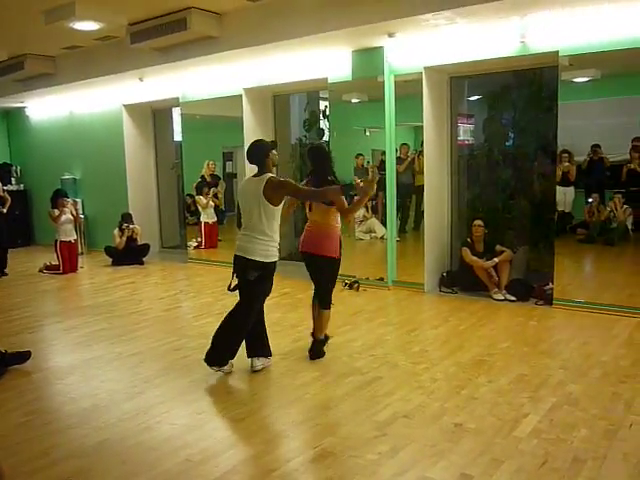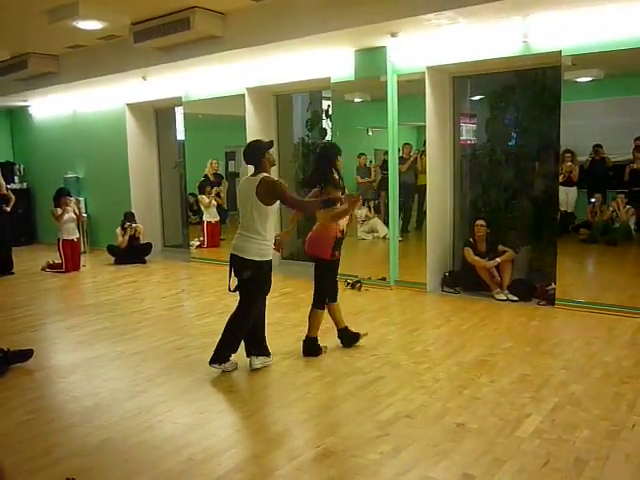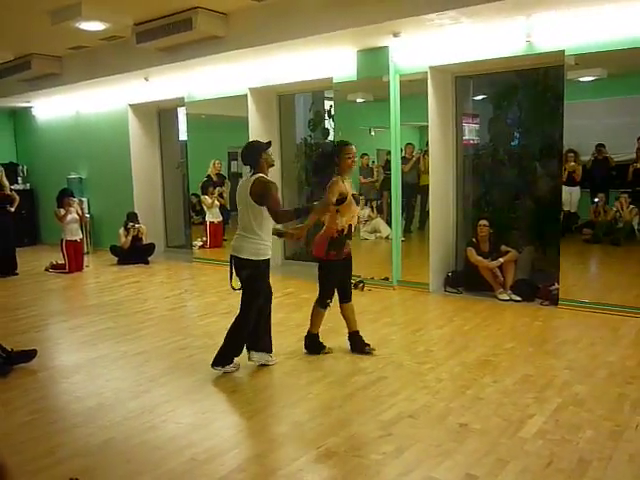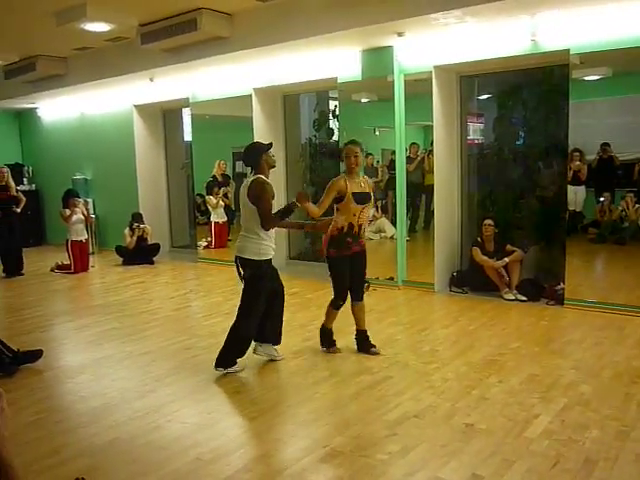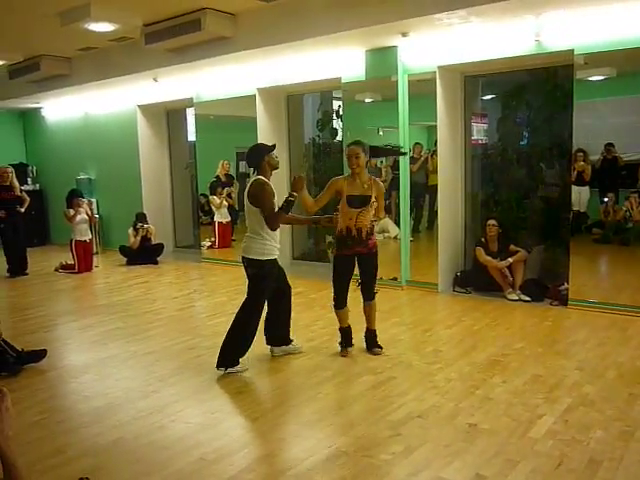
dt=0.1s
person 1, frame 1
left shoulder: (245, 185)
right shoulder: (276, 184)
right elbow: (315, 196)
right wrist: (344, 188)
left hip: (243, 252)
right hip: (263, 256)
left knee: (251, 306)
right knee: (248, 309)
left ankle: (259, 354)
right ankle: (218, 358)
person 1, frame 2
left shoulder: (243, 184)
right shoulder: (270, 184)
right elbow: (302, 207)
left wrist: (269, 239)
left hip: (239, 251)
right hip: (257, 255)
left knee: (253, 304)
right knee: (249, 307)
left ankle: (258, 353)
right ankle: (221, 356)
person 1, frame 3
left shoulder: (245, 184)
right shoulder: (266, 184)
right elbow: (281, 218)
left wrist: (285, 232)
right wrist: (309, 209)
left hip: (242, 251)
right hip: (253, 255)
left knee: (262, 299)
right knee: (251, 307)
left ankle: (259, 349)
right ankle: (224, 358)
person 1, frame 4
left shoulder: (250, 184)
right shoulder: (262, 185)
left elbow: (262, 222)
right elbow: (267, 223)
left wrist: (302, 225)
right wrist: (292, 206)
left hip: (250, 253)
right hip: (256, 255)
left knee: (275, 292)
right knee: (251, 307)
left ankle: (264, 341)
right ankle: (226, 360)
person 1, frame 5
left shoulder: (259, 185)
right shoulder: (262, 185)
left elbow: (283, 219)
right elbow: (274, 223)
left wrist: (317, 220)
right wrist: (291, 198)
left hip: (264, 254)
right hip: (261, 255)
left knee: (281, 293)
right knee: (252, 307)
left ankle: (280, 341)
right ankle: (228, 360)
person 2, frame 1
left shoulder: (306, 185)
right shoulder: (334, 185)
left elbow: (288, 207)
right elbow: (348, 212)
right wrist: (365, 194)
left hip: (308, 240)
right hip: (328, 243)
left knee: (321, 290)
right knee: (324, 295)
left ankle: (318, 336)
right ankle: (317, 346)
person 2, frame 2
left shoulder: (321, 183)
right shoulder: (334, 185)
right elbow: (333, 218)
right wrist: (351, 205)
left hip: (318, 241)
right hip: (327, 244)
left knee: (329, 291)
right knee: (323, 294)
left ankle: (346, 334)
right ankle: (310, 343)
person 2, frame 3
left shoulder: (348, 183)
right shoulder: (337, 184)
right elbow: (322, 213)
left hip: (343, 243)
right hip: (331, 245)
left knee: (345, 293)
right knee: (326, 295)
left ankle: (356, 340)
right ankle: (311, 340)
person 2, frame 4
left shoulder: (367, 182)
right shoulder: (337, 183)
right elbow: (317, 212)
right wrist: (305, 204)
left hip: (358, 242)
right hip: (338, 243)
left knee: (358, 291)
right knee: (341, 294)
left ankle: (362, 339)
right ankle: (326, 333)
person 2, frame 5
left shoulder: (376, 185)
right shoulder: (339, 183)
left elbow: (379, 215)
right elbow: (312, 207)
left wrist: (364, 220)
right wrist: (302, 191)
left hip: (367, 244)
right hip: (344, 244)
left knee: (368, 291)
right knee: (339, 295)
left ankle: (371, 338)
right ankle: (346, 334)
